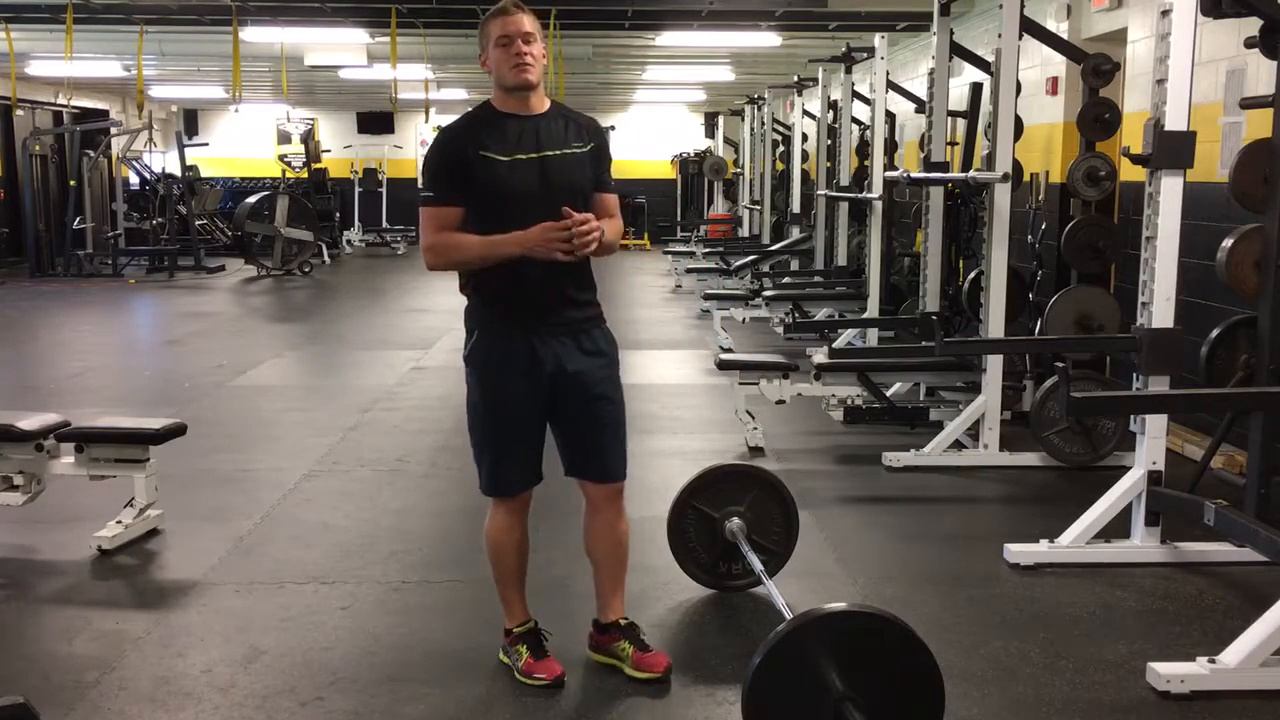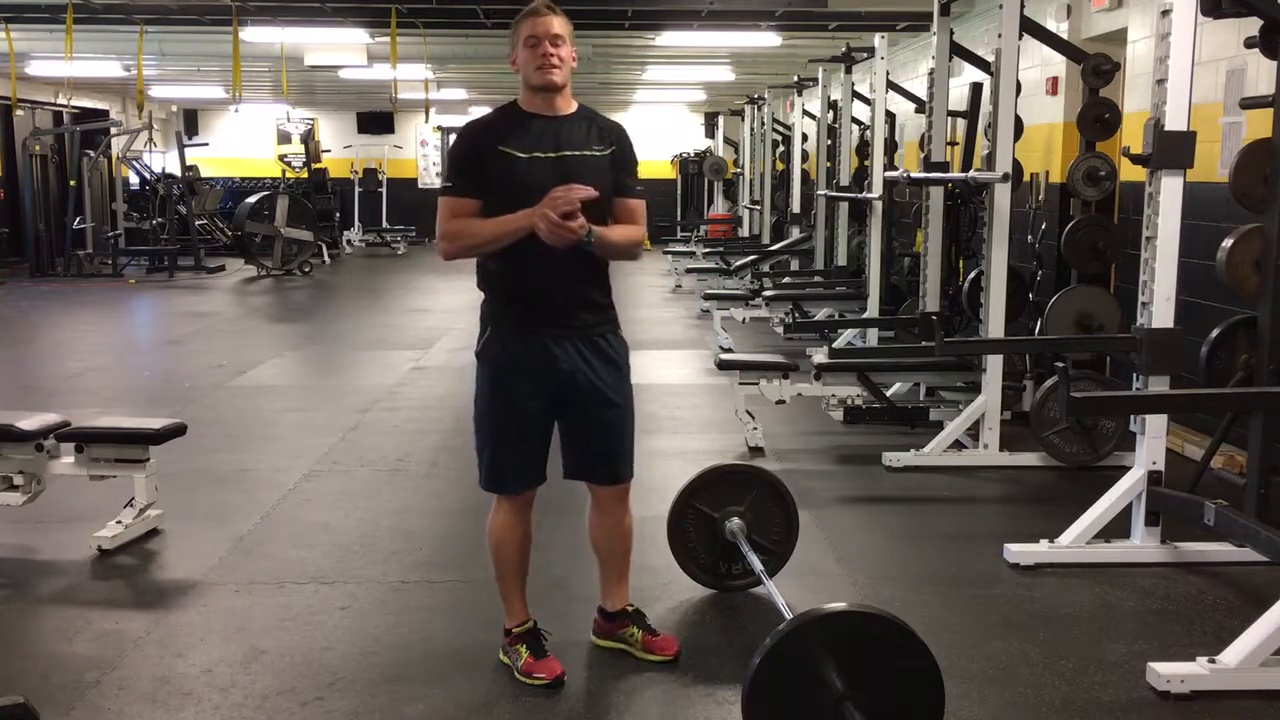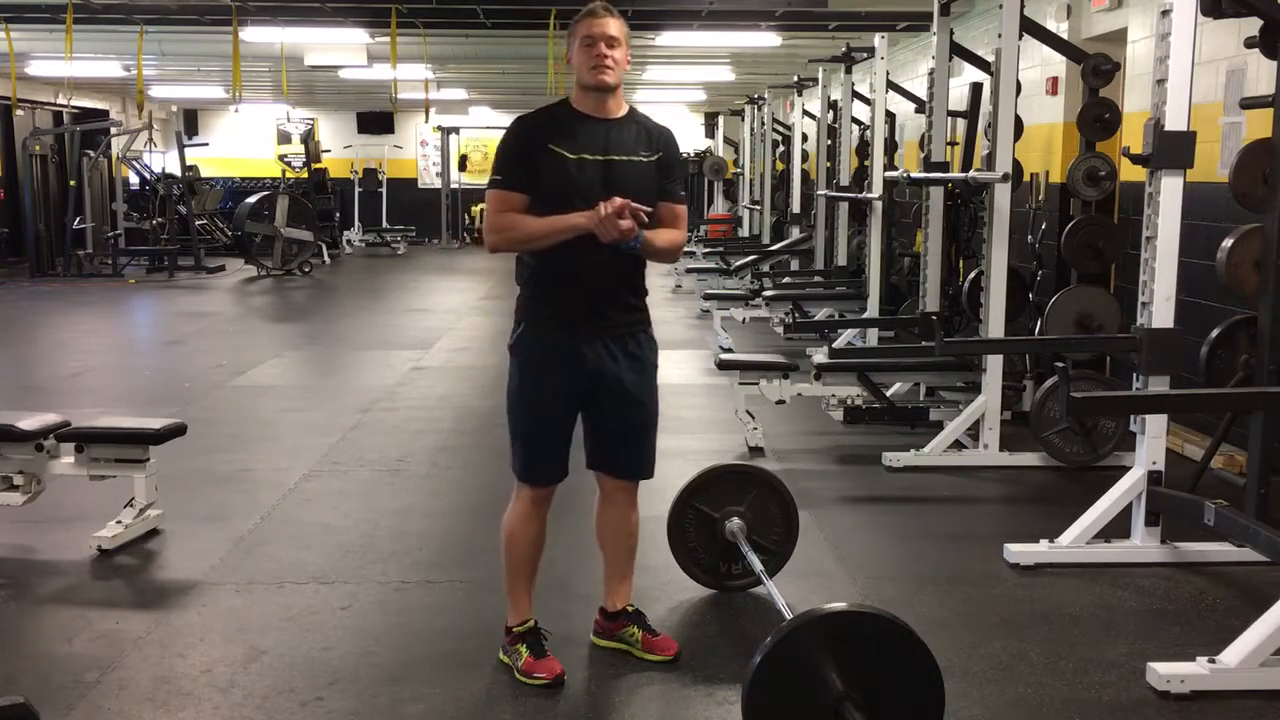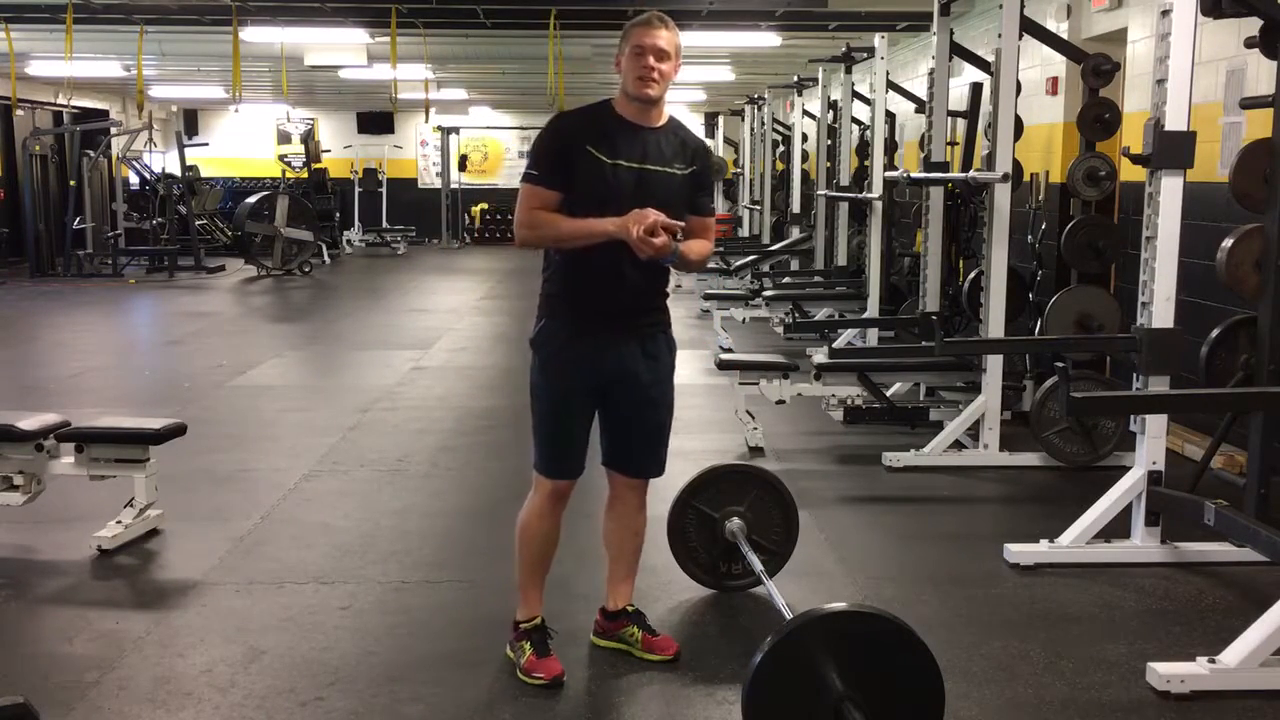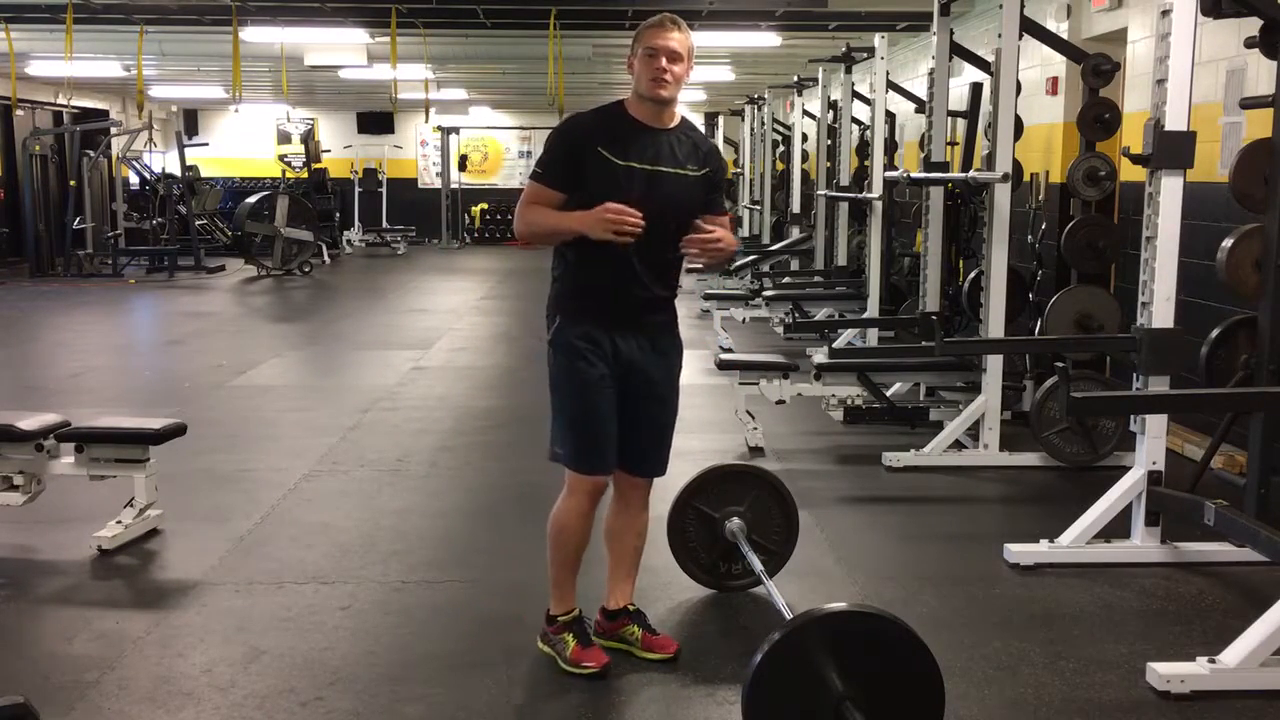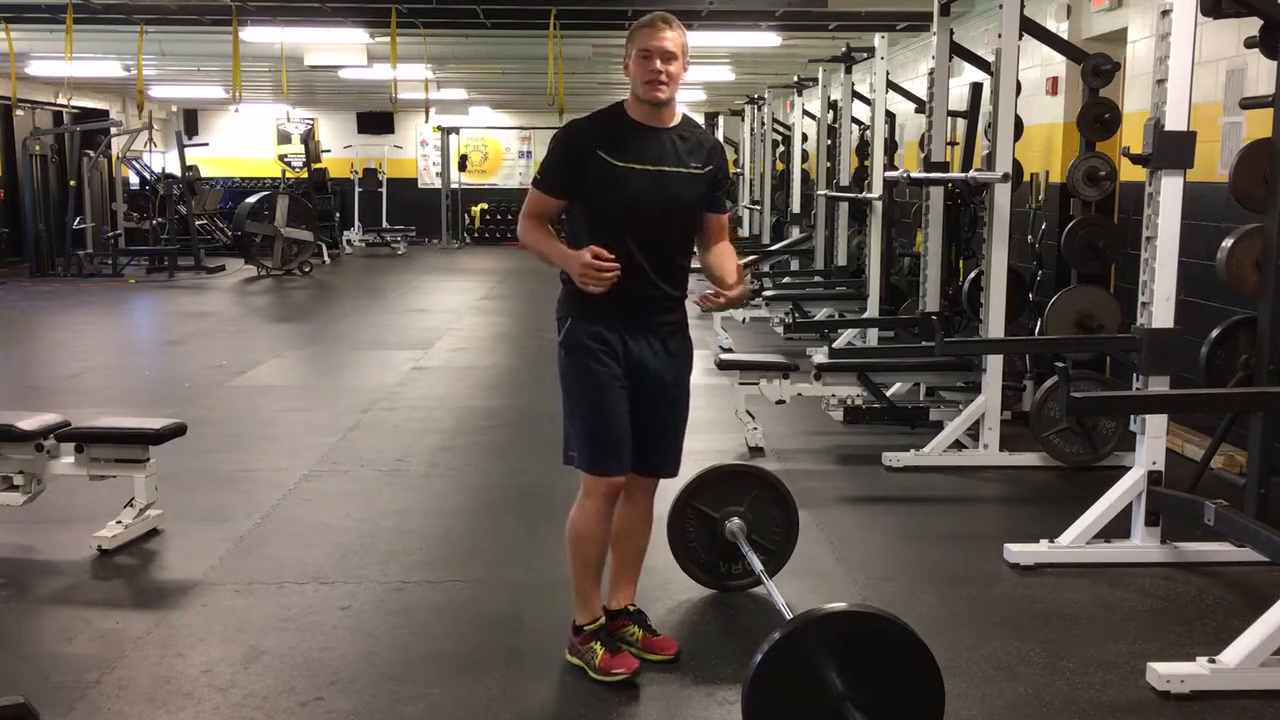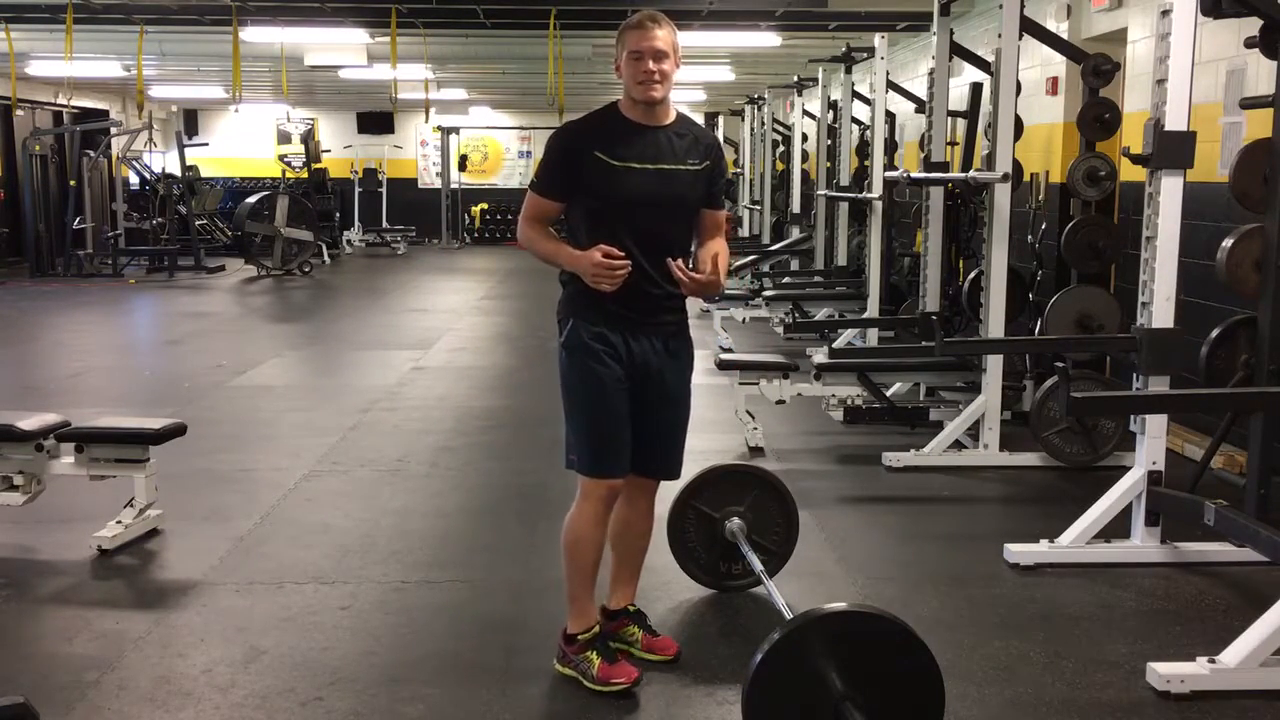
dt=0.4s
person 1, frame 1
left shoulder: (584, 133)
right shoulder: (459, 142)
left elbow: (613, 224)
right elbow: (435, 249)
left wrist: (596, 233)
right wrist: (525, 241)
left hip: (583, 334)
right hip: (503, 342)
left knee: (607, 485)
right knee: (510, 497)
left ankle: (612, 627)
right ankle: (519, 632)
person 1, frame 2
left shoulder: (609, 137)
right shoulder: (483, 138)
left elbow: (635, 238)
right elbow: (450, 239)
left wrist: (585, 234)
right wrist: (533, 216)
left hip: (594, 336)
right hip: (515, 340)
left knee: (612, 486)
right knee: (514, 493)
left ankle: (616, 614)
right ankle: (518, 632)
person 1, frame 3
left shoulder: (657, 141)
right shoulder: (532, 134)
left elbow: (675, 238)
right elbow: (497, 231)
left wrist: (633, 237)
right wrist: (586, 219)
left hip: (626, 336)
right hip: (548, 335)
left knee: (621, 481)
right knee: (535, 486)
left ankle: (616, 614)
right ankle: (519, 630)
person 1, frame 4
left shoulder: (691, 152)
right shoulder: (571, 131)
left elbow: (703, 243)
right elbow: (526, 225)
left wrist: (670, 249)
right wrist: (616, 226)
left hip: (645, 335)
right hip: (570, 331)
left knee: (632, 479)
right knee: (554, 482)
left ankle: (617, 614)
right ankle: (527, 627)
person 1, frame 5
left shoulder: (702, 155)
right shoulder: (582, 133)
left elbow: (712, 237)
right elbow: (525, 219)
left wrist: (721, 247)
right wrist: (581, 220)
left hip: (654, 333)
right hip: (583, 327)
left knee: (636, 479)
right knee: (587, 479)
left ankle: (617, 611)
right ankle: (560, 619)
person 1, frame 6
left shoulder: (704, 150)
right shoulder: (583, 138)
left elbow: (714, 237)
right elbow: (530, 223)
left wrist: (728, 279)
right wrist: (568, 259)
left hip: (665, 333)
right hip: (593, 329)
left knee: (643, 481)
right knee: (603, 480)
left ankle: (621, 611)
right ankle: (585, 628)
person 1, frame 7
left shoulder: (702, 147)
right shoulder: (580, 139)
left elbow: (712, 231)
right elbow: (529, 227)
left wrist: (714, 272)
right wrist: (577, 261)
left hip: (666, 333)
right hip: (594, 329)
left knee: (644, 481)
right knee: (601, 483)
left ankle: (620, 614)
right ankle: (577, 637)
